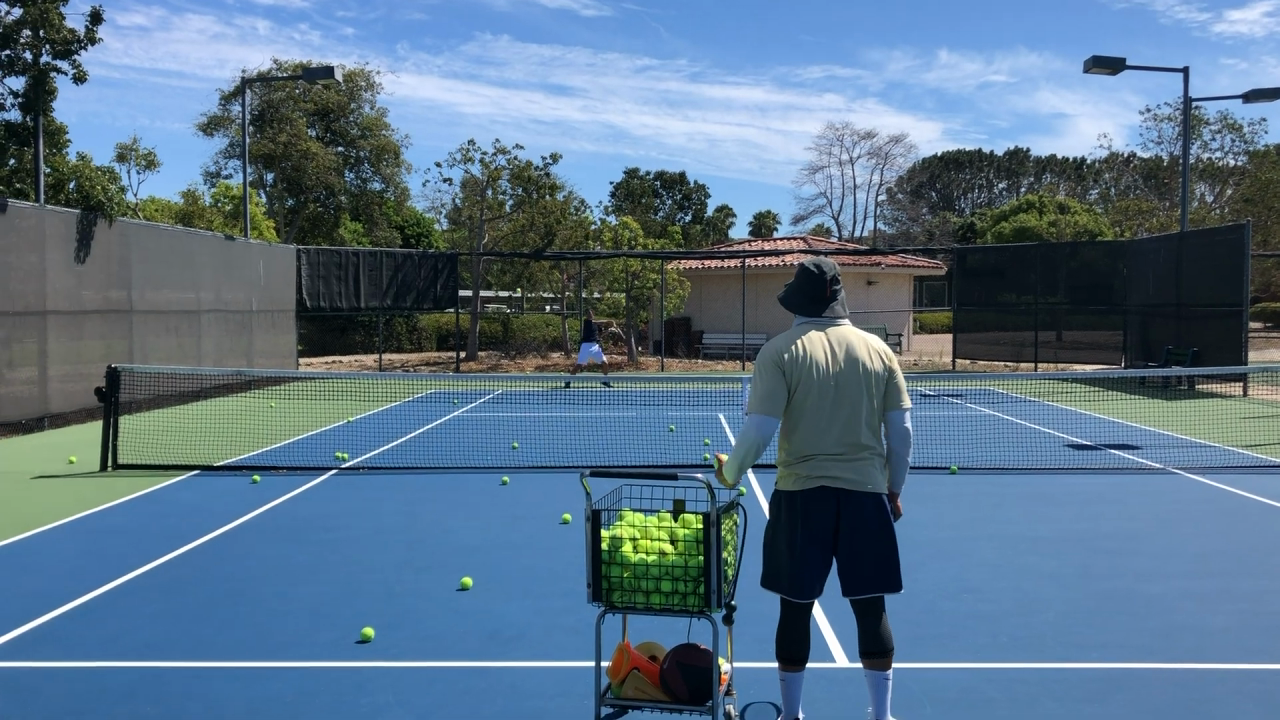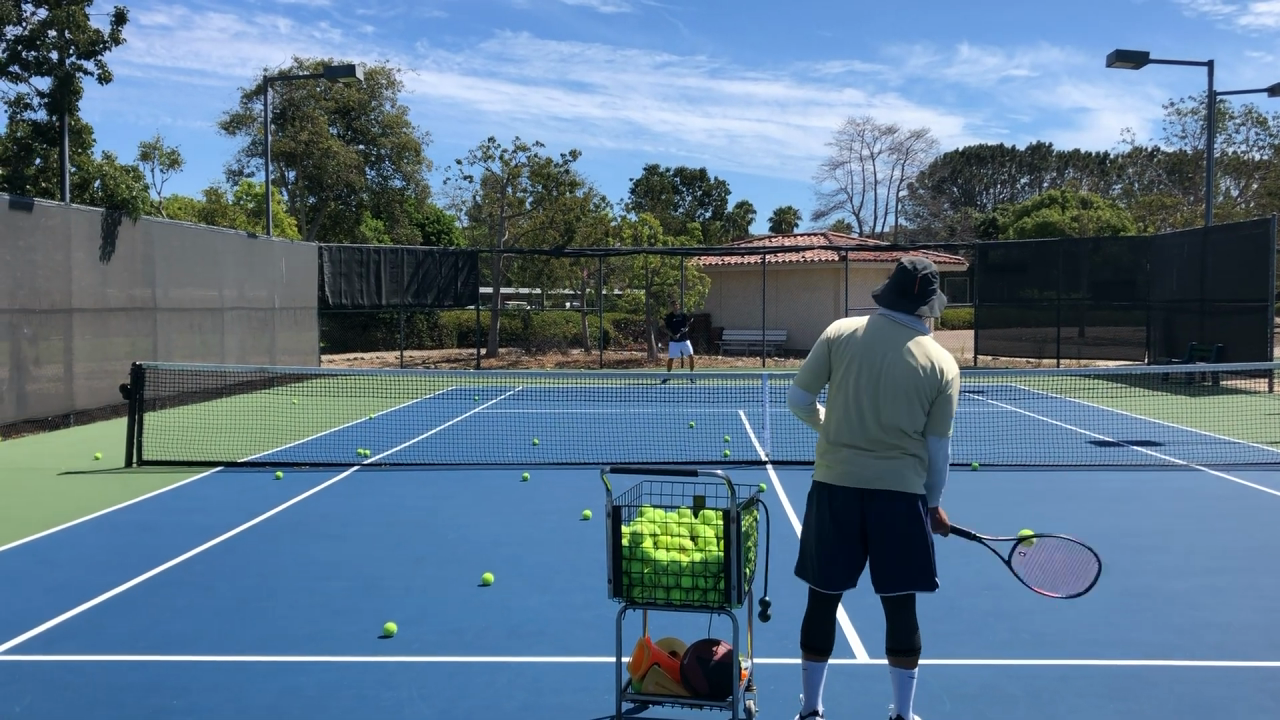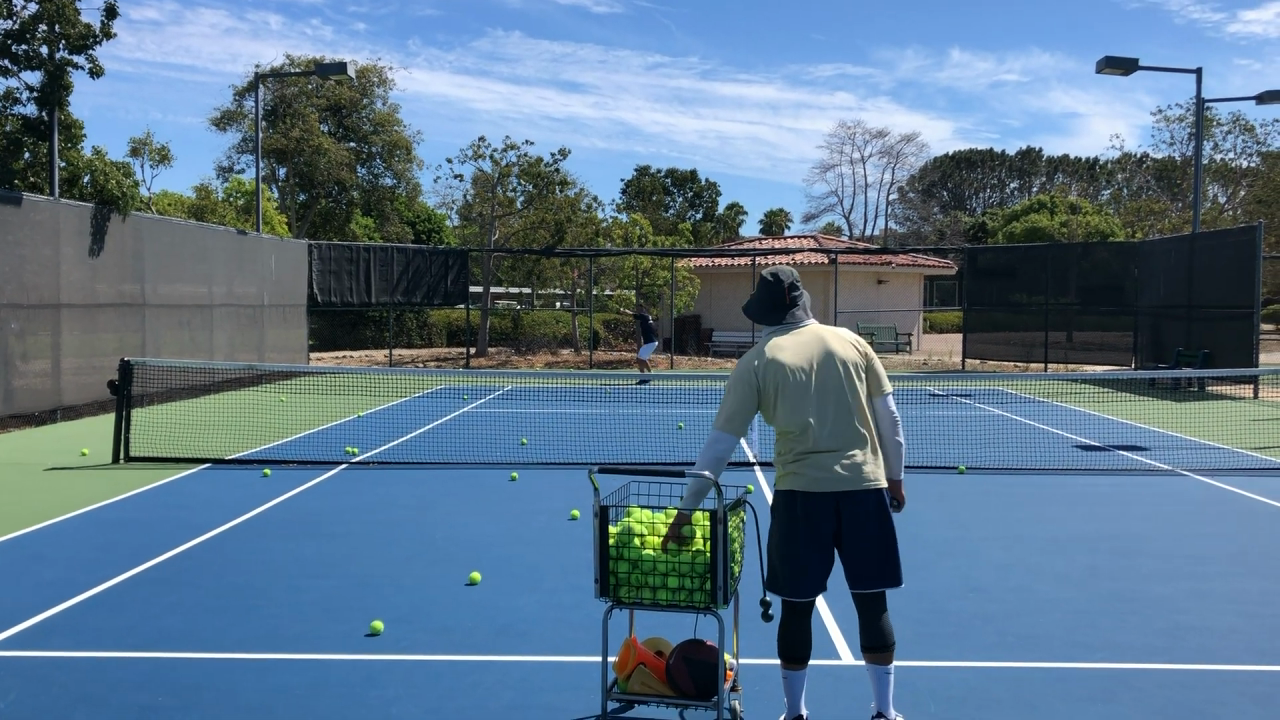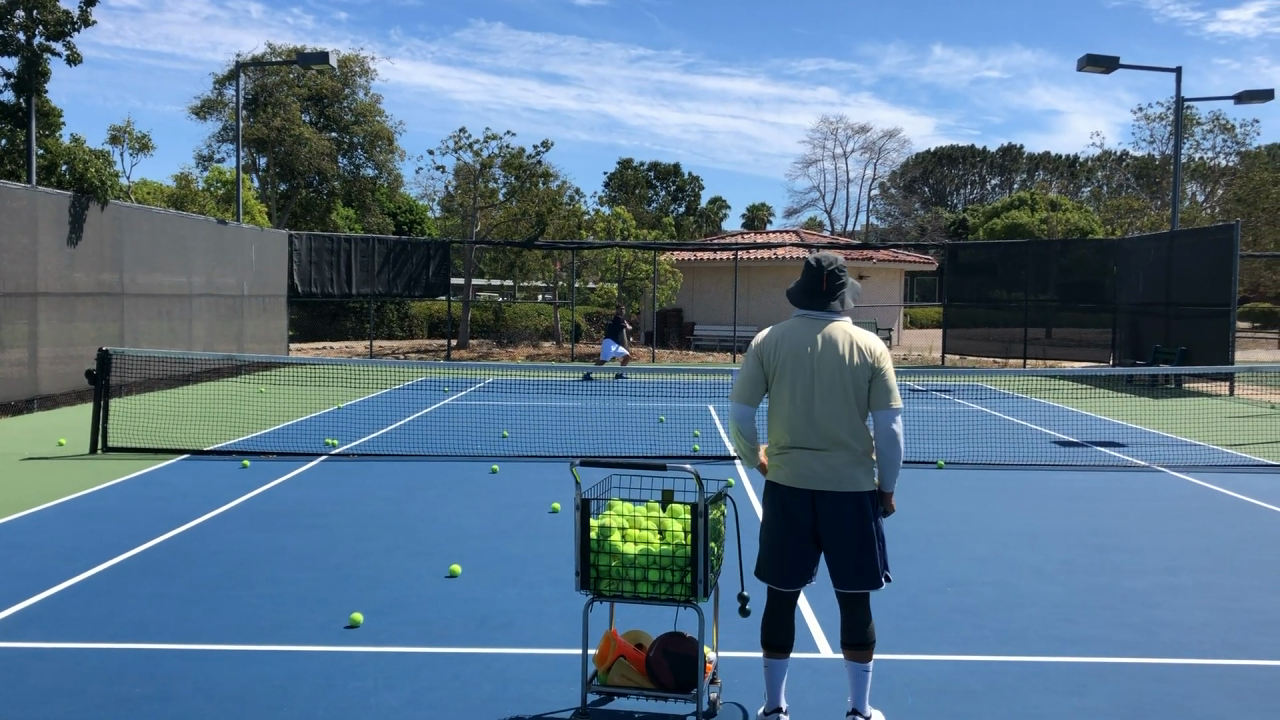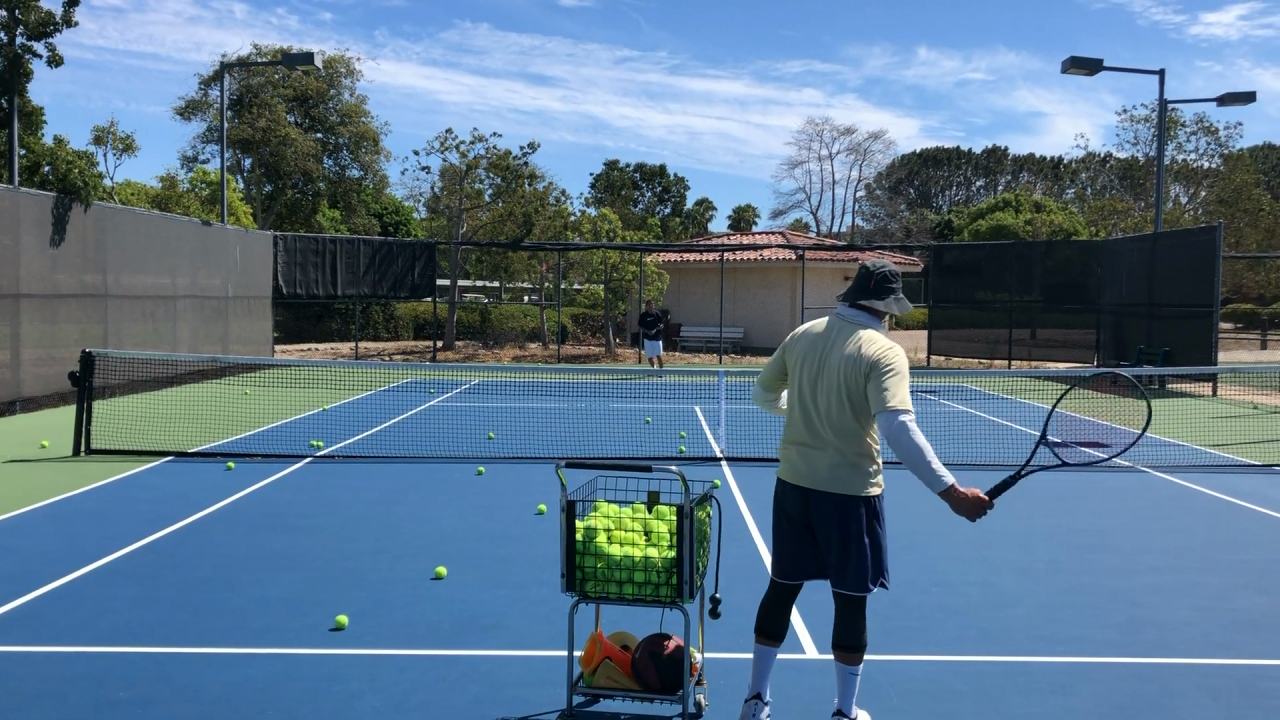
dt=1s
person 1, frame 1
left shoulder: (780, 351)
right shoulder: (877, 349)
left elbow: (759, 430)
right elbow: (901, 430)
left wrist: (730, 474)
right wrist: (894, 490)
left hip: (801, 494)
right hip: (866, 494)
left knee: (795, 607)
right knee: (871, 608)
person 1, frame 2
left shoulder: (840, 332)
right shoulder: (940, 362)
left elbow: (798, 397)
right elbow: (936, 451)
right wrist: (934, 505)
left hip: (835, 486)
right hip: (898, 494)
left knee: (823, 599)
right knee: (900, 606)
person 1, frame 3
left shoulder: (756, 362)
right shoulder: (851, 341)
left elbow: (720, 445)
right elbow: (889, 417)
left wrist: (686, 510)
right wrist: (894, 477)
left hip: (801, 494)
right hip: (865, 488)
left knee: (797, 607)
right knee: (872, 603)
person 1, frame 4
left shoulder: (769, 340)
right shoulder: (869, 345)
left elbow: (738, 416)
right elbow: (890, 428)
left wrist: (755, 458)
right wrist: (887, 487)
left hip: (788, 487)
right hip: (852, 490)
left knee: (781, 597)
right knee: (855, 601)
person 1, frame 5
left shoulder: (803, 335)
right shoulder: (883, 352)
left elbow: (763, 395)
right elbow: (899, 429)
right wrist: (949, 490)
left hip: (792, 484)
right hip: (848, 492)
left knee: (782, 585)
right knee: (850, 600)
